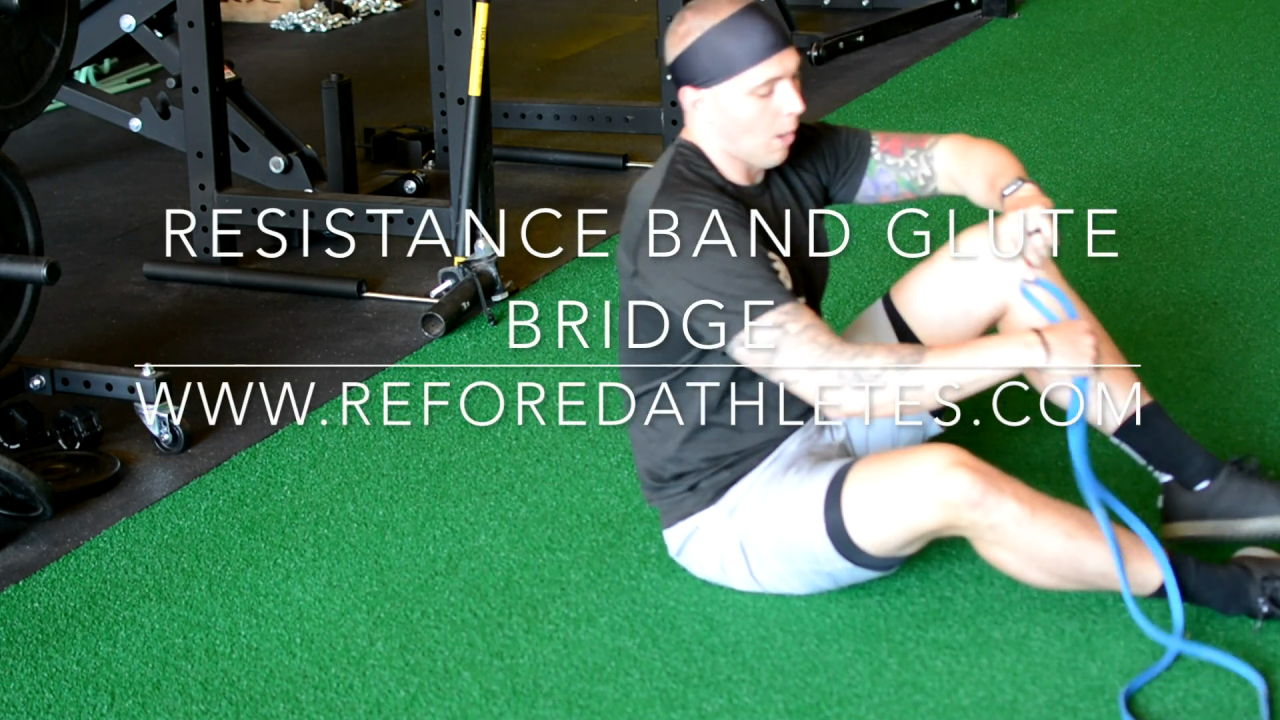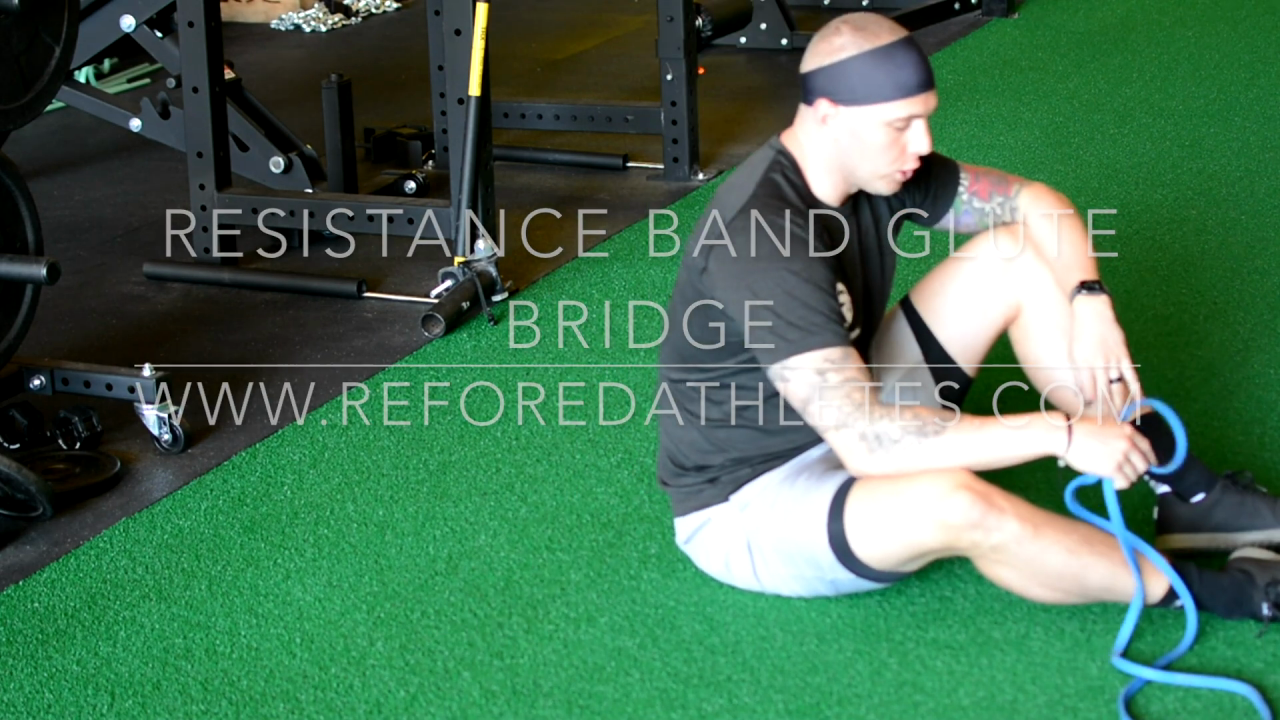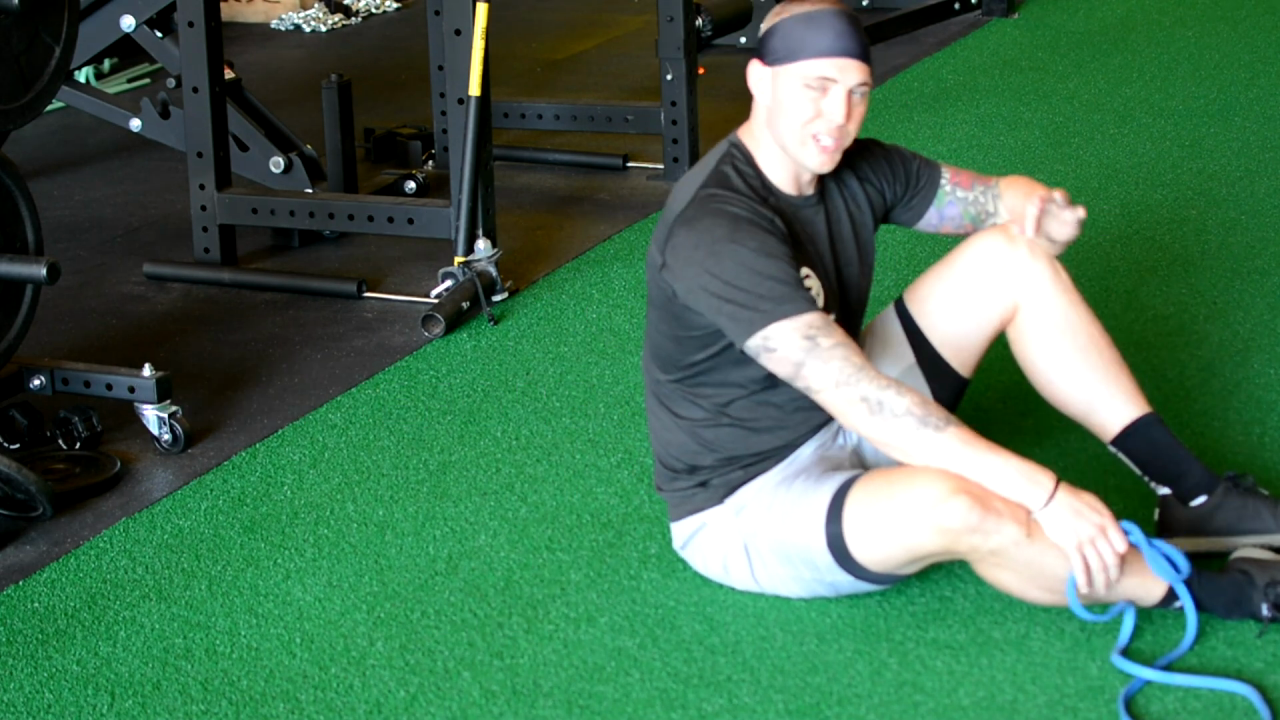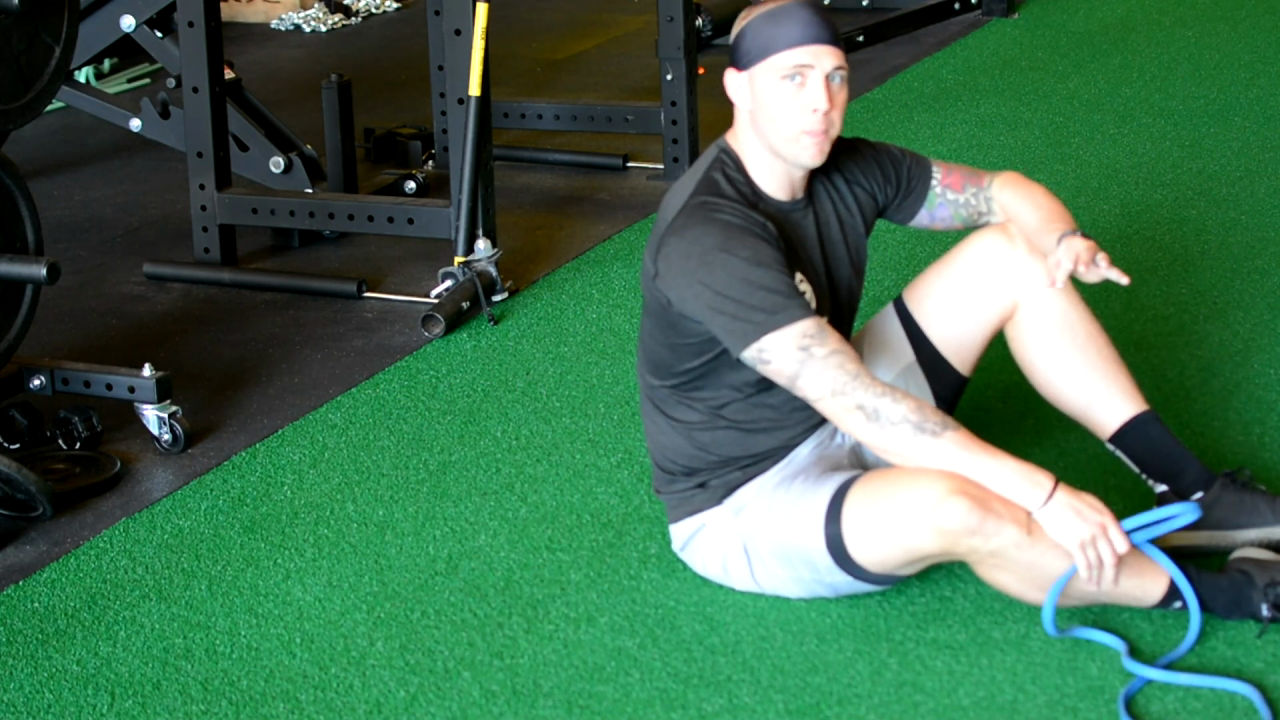
dt=0.7s
person 1, frame 1
left shoulder: (790, 150)
right shoulder: (687, 226)
left elbow: (954, 154)
right elbow: (841, 385)
left wrist: (1017, 196)
right wrist: (1032, 350)
left hip: (815, 421)
right hip: (733, 510)
left knee: (998, 254)
right knee: (950, 479)
left ankle: (1194, 484)
right ankle: (1212, 586)
person 1, frame 2
left shoulder: (878, 163)
right shoulder: (761, 242)
left elbow: (1037, 204)
right elbow: (868, 444)
left wrist: (1088, 302)
right wrist: (1061, 433)
left hip: (842, 417)
right hip: (748, 507)
left knee: (1019, 254)
right knee: (959, 503)
left ankle: (1188, 494)
right ankle: (1206, 590)
person 1, frame 3
left shoulder: (853, 167)
right shoulder: (715, 230)
left elbow: (1008, 195)
right elbow: (858, 397)
left wrist: (1045, 221)
right wrist: (1046, 496)
left hip: (839, 422)
right hip: (744, 509)
left knee: (1007, 256)
right knee: (953, 506)
left ankle: (1191, 497)
right ankle: (1201, 591)
person 1, frame 4
left shoulder: (846, 168)
right shoulder: (708, 238)
left elbow: (1004, 192)
right elbow: (856, 405)
left wrist: (1064, 240)
right wrist: (1045, 496)
left hip: (835, 419)
right hip: (744, 509)
left knee: (1009, 252)
right knee: (955, 507)
left ankle: (1191, 493)
right ankle: (1203, 590)
